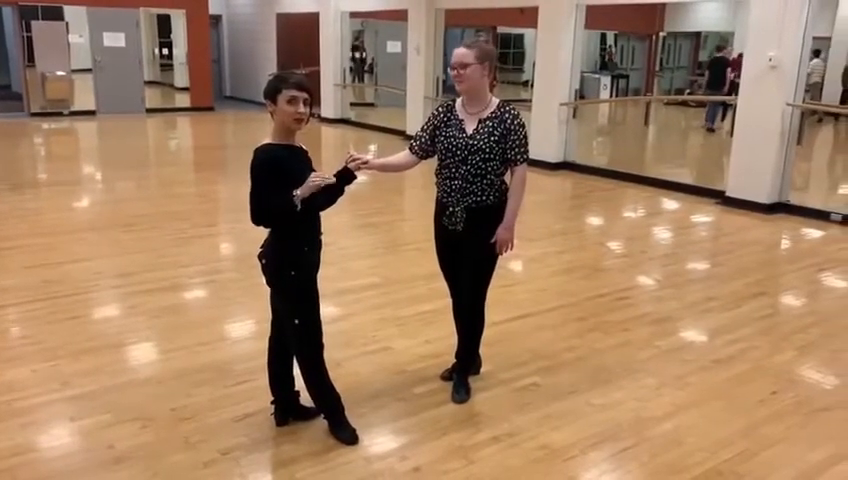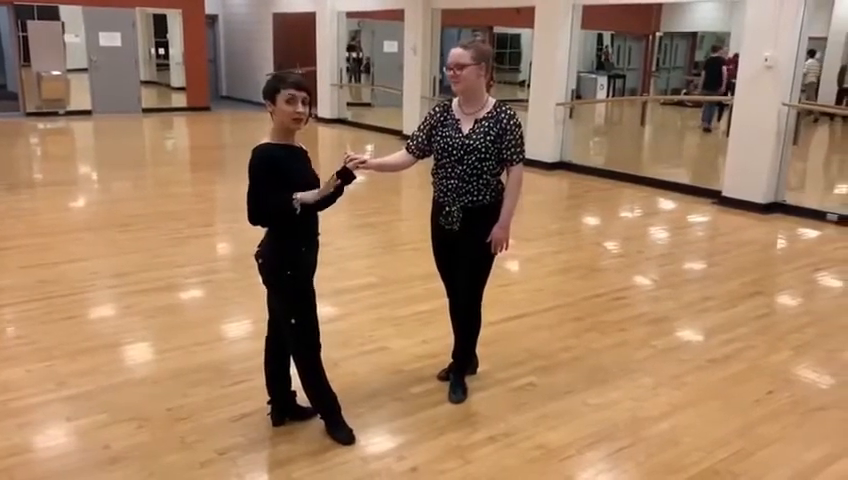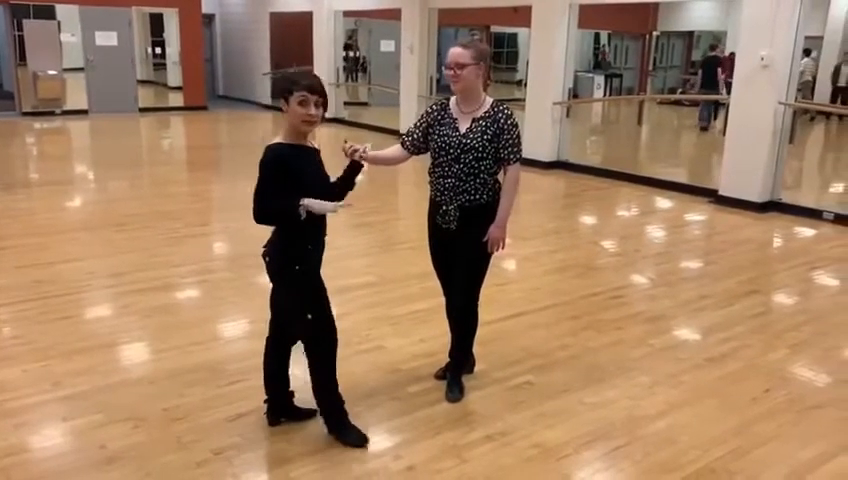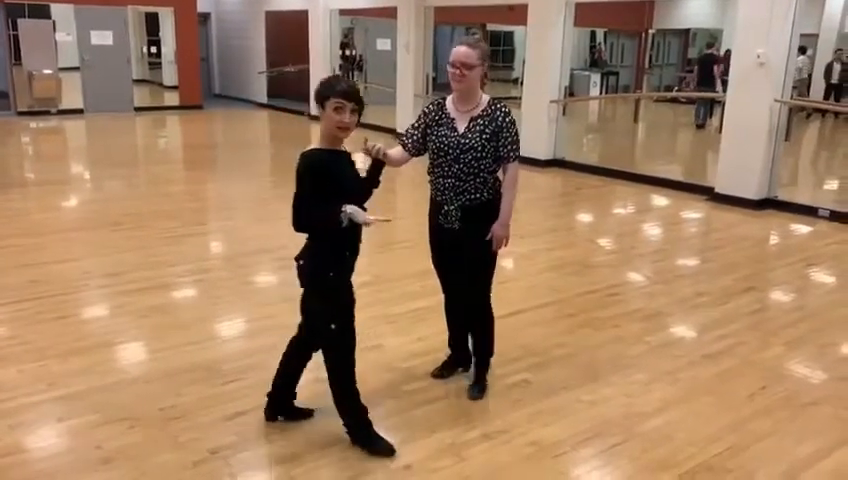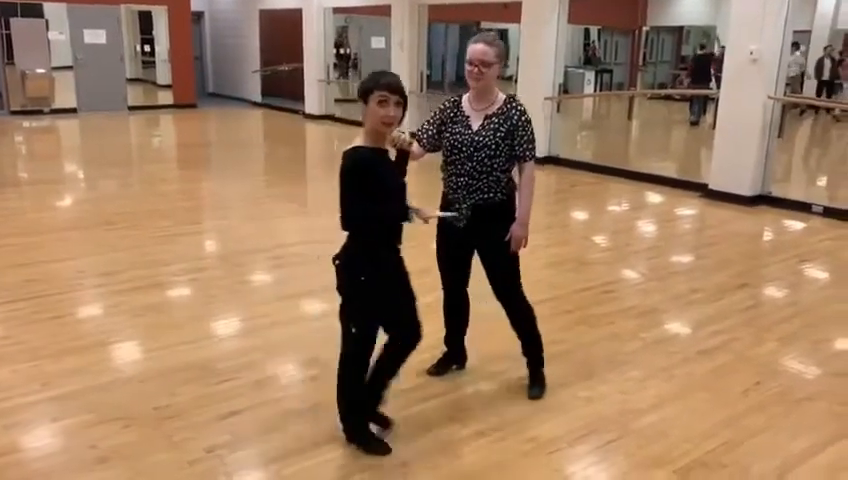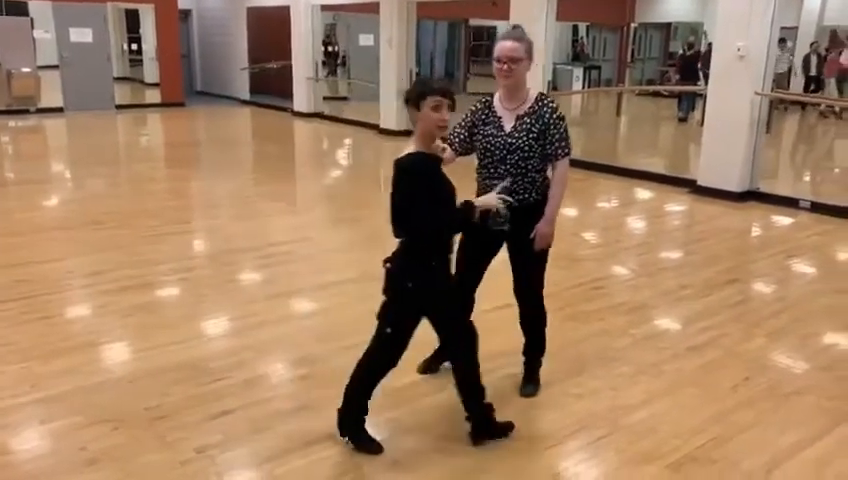
dt=0.3s
person 1, frame 1
left shoulder: (299, 152)
right shoulder: (267, 157)
left elbow: (317, 203)
right elbow: (260, 215)
left wrist: (345, 175)
right wrist: (299, 193)
left hip: (302, 255)
right hip: (286, 260)
left knee: (285, 333)
right knee: (307, 338)
left ankle: (286, 405)
right ankle: (334, 414)
person 1, frame 2
left shoulder: (298, 152)
right shoulder: (265, 156)
left elbow: (315, 203)
right elbow: (257, 214)
left wrist: (344, 176)
right wrist: (298, 199)
left hip: (299, 255)
right hip: (283, 259)
left knee: (282, 333)
right knee: (304, 337)
left ankle: (282, 405)
right ankle: (330, 413)
person 1, frame 3
left shoulder: (311, 152)
right shoulder: (276, 155)
left elbow: (325, 197)
right elbow: (262, 211)
left wrist: (353, 168)
right wrist: (303, 206)
left hip: (304, 255)
right hip: (290, 258)
left knee: (284, 330)
right knee: (321, 335)
left ankle: (278, 404)
right ankle: (335, 417)
person 1, frame 4
left shoulder: (342, 156)
right shoulder: (313, 162)
left elbow: (355, 199)
right elbow: (302, 220)
left wrist: (377, 166)
right wrist: (344, 213)
left hip: (338, 263)
right hip: (322, 266)
left knee: (311, 334)
right knee: (341, 343)
left ankle: (279, 401)
right ankle: (358, 427)
person 1, frame 5
left shoulder: (384, 154)
right shoulder: (356, 160)
right elbow: (353, 220)
left wrist: (404, 159)
right wrist: (407, 212)
left hip: (388, 262)
right hip: (361, 268)
left knee: (407, 334)
right knee: (358, 345)
left ankle: (366, 403)
right ankle: (354, 424)
person 1, frame 6
left shoulder: (429, 161)
right shoulder: (410, 167)
right elbow: (408, 227)
right wrist: (472, 208)
left hip: (435, 270)
right hip: (412, 274)
left knee: (463, 341)
right knee: (387, 348)
left ankle: (481, 421)
right ankle: (351, 419)
person 2, frame 1
left shoulder: (507, 118)
right shoulder: (443, 114)
left elbow: (518, 172)
right elbow: (412, 155)
left wrist: (508, 223)
right wrist: (373, 163)
left hip: (485, 220)
right hip: (447, 217)
left knee: (472, 296)
right knee: (457, 293)
left ankle: (463, 368)
right ankle: (470, 358)
person 2, frame 2
left shoulder: (503, 118)
right shoulder: (440, 114)
left elbow: (515, 172)
right elbow: (409, 155)
left wrist: (504, 223)
right wrist: (369, 163)
left hip: (481, 220)
right hip: (444, 217)
left knee: (468, 296)
right knee: (454, 294)
left ankle: (460, 368)
right ankle: (467, 357)
person 2, frame 3
left shoulder: (500, 117)
right shoulder: (437, 112)
left elbow: (511, 171)
right elbow: (403, 150)
left wrist: (501, 222)
right wrist: (367, 155)
left hip: (478, 218)
right hip: (441, 215)
left knee: (465, 295)
right knee: (450, 293)
left ankle: (457, 367)
right ankle: (464, 356)
person 2, frame 4
left shoulder: (498, 114)
right shoulder: (434, 112)
left elbow: (510, 169)
right elbow: (403, 154)
left wrist: (504, 219)
right wrist: (382, 154)
left hip: (481, 216)
right hip: (442, 215)
left knee: (476, 294)
right knee: (451, 291)
left ankle: (482, 367)
right ankle: (458, 354)
person 2, frame 5
left shoulder: (513, 112)
right shoulder: (449, 109)
left elbow: (527, 168)
right elbow: (419, 148)
left wrist: (522, 219)
left hip: (494, 217)
right hip: (453, 214)
left knee: (509, 292)
right knee: (453, 289)
left ankle: (536, 365)
right ankle: (454, 352)
person 2, frame 6
left shoulder: (547, 110)
right shoulder: (482, 109)
left elbow: (560, 166)
right elbow: (451, 151)
left wrist: (549, 217)
left hip: (528, 215)
right hip: (485, 214)
left knee: (529, 295)
right knee: (461, 283)
left ankle: (532, 368)
right ankle: (448, 349)
